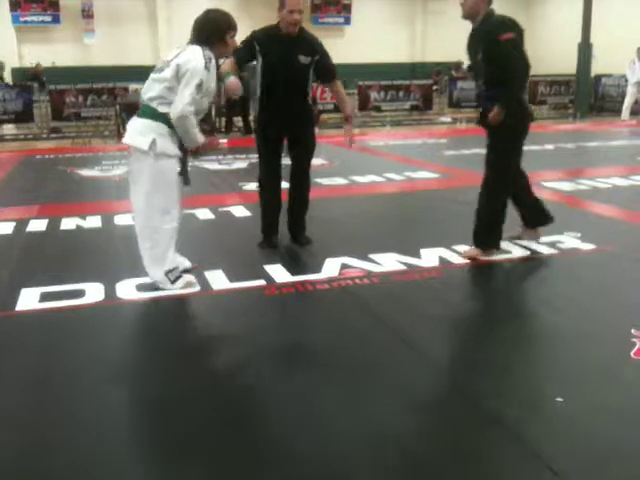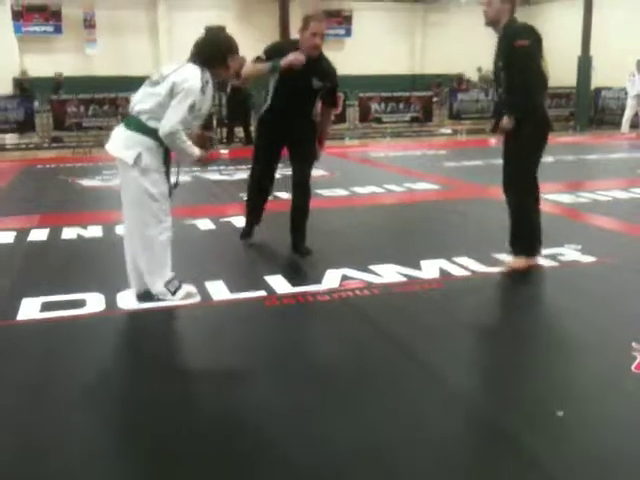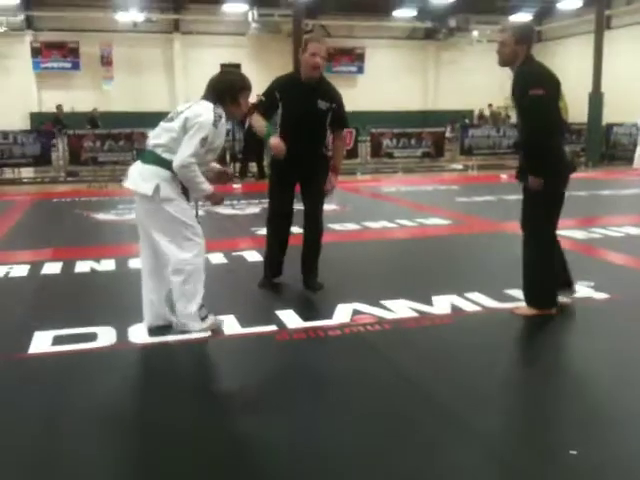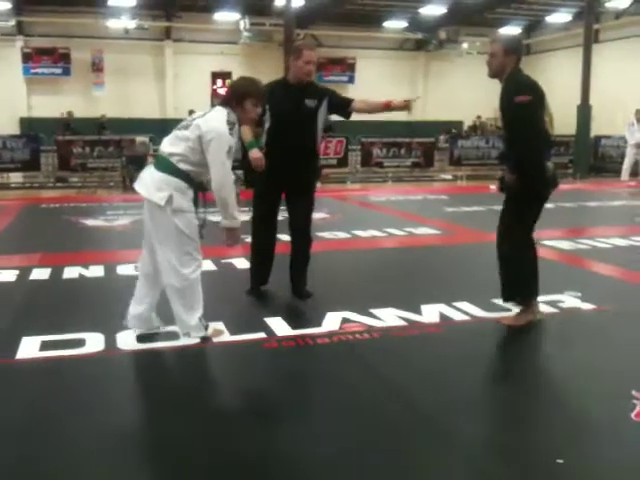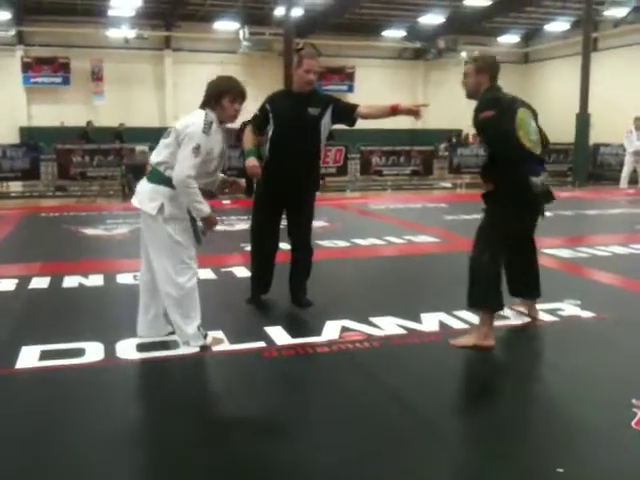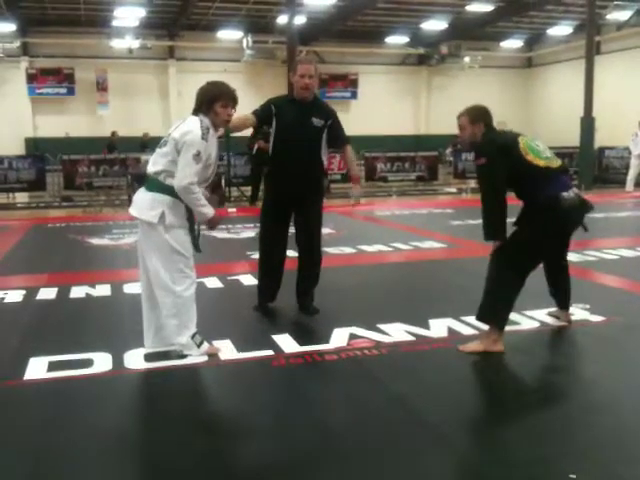
dt=0.5s
person 1, frame 1
left shoulder: (502, 27)
right shoulder: (477, 33)
left elbow: (518, 70)
left wrist: (503, 107)
right wrist: (487, 106)
left hip: (509, 115)
right hip: (496, 113)
left knee: (495, 176)
right knee: (510, 171)
left ankle: (485, 243)
right ankle: (535, 221)
person 1, frame 2
left shoulder: (521, 34)
right shoulder: (505, 38)
left elbow: (531, 80)
left wrist: (511, 116)
right wrist: (503, 116)
left hip: (528, 123)
right hip: (516, 123)
left knee: (521, 185)
right knee: (516, 184)
left ankle: (526, 251)
right ankle: (528, 244)
person 1, frame 3
left shoulder: (535, 77)
right shoulder: (524, 74)
left elbow: (543, 128)
left wrist: (535, 171)
right wrist: (531, 168)
left hip: (547, 168)
right hip: (543, 166)
left knee: (537, 231)
right knee: (538, 228)
left ankle: (542, 301)
right ankle: (560, 282)
person 1, frame 4
left shoulder: (520, 88)
right shoulder: (516, 86)
left elbow: (528, 136)
left wrist: (514, 170)
right wrist: (513, 167)
left hip: (528, 178)
right hip: (531, 175)
left knee: (511, 237)
right knee: (518, 236)
left ankle: (526, 304)
right ankle: (528, 299)
person 1, frame 5
left shoulder: (489, 105)
right shoulder: (517, 104)
left elbow: (501, 147)
right elbow: (541, 142)
left wrist: (490, 176)
left hip: (513, 191)
right hip: (533, 188)
left knee: (486, 252)
right knee: (520, 245)
left ankle: (484, 331)
right ankle: (530, 304)
person 1, frame 6
left shoulder: (488, 147)
right shoulder: (511, 139)
left elbow: (492, 195)
left wrist: (496, 236)
right wrist: (524, 221)
left hip: (551, 209)
right hip: (570, 203)
left knee: (506, 262)
right knee: (554, 254)
left ankle: (493, 337)
right ankle: (563, 310)
person 2, frame 1
left shoulder: (190, 56)
right shoulder: (199, 62)
right elbow: (180, 111)
left wrist: (193, 138)
right wrist: (196, 141)
left hip: (148, 133)
right hip: (156, 137)
left knee: (159, 205)
right knee: (160, 208)
left ankle: (167, 261)
right ankle: (165, 273)
person 2, frame 2
left shoulder: (187, 73)
right shoulder: (196, 83)
right elbow: (170, 129)
left wrist: (192, 140)
right wrist: (195, 154)
left hip: (133, 143)
right hip: (141, 147)
left knee: (142, 218)
right knee: (153, 219)
left ankle: (145, 282)
right ankle: (163, 286)
person 2, frame 3
left shoulder: (203, 110)
right shoulder: (209, 118)
right elbow: (184, 163)
left wrist: (215, 171)
right wrist: (206, 191)
left hip: (148, 178)
right hip: (160, 182)
left knee: (157, 252)
right knee: (188, 246)
left ankle: (157, 317)
right ankle: (193, 316)
person 2, frame 4
left shoulder: (217, 118)
right shoulder: (222, 129)
left elbow: (218, 173)
right elbow: (221, 181)
left wrist: (230, 202)
right wrist: (231, 223)
left hip: (159, 183)
right hip: (170, 190)
left knee: (157, 256)
right knee: (184, 260)
left ankle: (140, 317)
right ankle: (193, 327)
person 2, frame 5
left shoulder: (210, 125)
right shoulder: (200, 128)
right elbow: (182, 176)
left wrist: (221, 180)
right wrist: (204, 212)
left hip: (160, 197)
right hip: (164, 199)
left knee: (158, 267)
right knee: (180, 268)
left ankle: (153, 325)
right ankle: (193, 335)
person 2, frame 6
left shoulder: (198, 129)
right shoulder: (198, 134)
right elbow: (185, 184)
left wrist: (202, 201)
right wrist: (208, 213)
left hip: (156, 204)
right hip: (163, 208)
left knee: (158, 276)
right knee: (178, 276)
left ankle: (160, 337)
right ankle: (188, 341)
person 3, frame 1
left shoulder: (312, 46)
right shoulder: (261, 38)
left elbow: (332, 83)
right elbow: (231, 62)
left wrist: (347, 117)
right wrist: (229, 76)
left hip: (301, 119)
right hip: (268, 118)
left knee: (301, 175)
right knee: (269, 175)
left ankle: (298, 229)
right ankle: (269, 233)
person 3, frame 2
left shoulder: (327, 71)
right shoulder: (280, 49)
left elbow: (327, 109)
right elbow: (246, 73)
left wrist: (320, 142)
right wrist: (280, 64)
left hip: (303, 130)
right hip: (271, 124)
left knee: (301, 184)
right knee: (260, 177)
left ankle: (298, 240)
right ankle: (250, 222)
person 3, frame 3
left shoulder: (330, 94)
right shoulder: (281, 85)
left elbow: (338, 134)
right elbow: (256, 116)
left wrist: (334, 171)
right wrist: (270, 135)
left hip: (316, 164)
right hip: (284, 161)
left knee: (314, 220)
right knee: (278, 217)
left ankle: (310, 275)
right ankle: (271, 273)
person 3, frame 4
left shoulder: (321, 95)
right shoulder: (270, 92)
left elbow: (355, 105)
left wrist: (390, 105)
right wrist: (252, 147)
left hip: (304, 172)
right hip: (271, 169)
left knee: (301, 229)
right knee: (263, 225)
left ankle: (299, 283)
right ankle: (257, 281)
person 3, frame 5
left shoulder: (326, 103)
right shoulder: (275, 101)
left elbow: (362, 111)
right elbow: (252, 130)
left wrist: (399, 109)
right wrist: (250, 155)
left hip: (304, 183)
right hip: (271, 180)
left knee: (301, 238)
right knee: (263, 234)
left ankle: (298, 291)
right ankle: (258, 290)
person 3, frame 6
left shoulder: (325, 113)
right shoulder: (276, 106)
left elbow: (344, 146)
right elbow: (250, 119)
left wrist: (354, 178)
right wrist: (225, 125)
left hip: (311, 189)
right hip: (278, 187)
left knee: (310, 245)
right knee: (271, 243)
left ankle: (305, 298)
right ankle: (266, 298)
